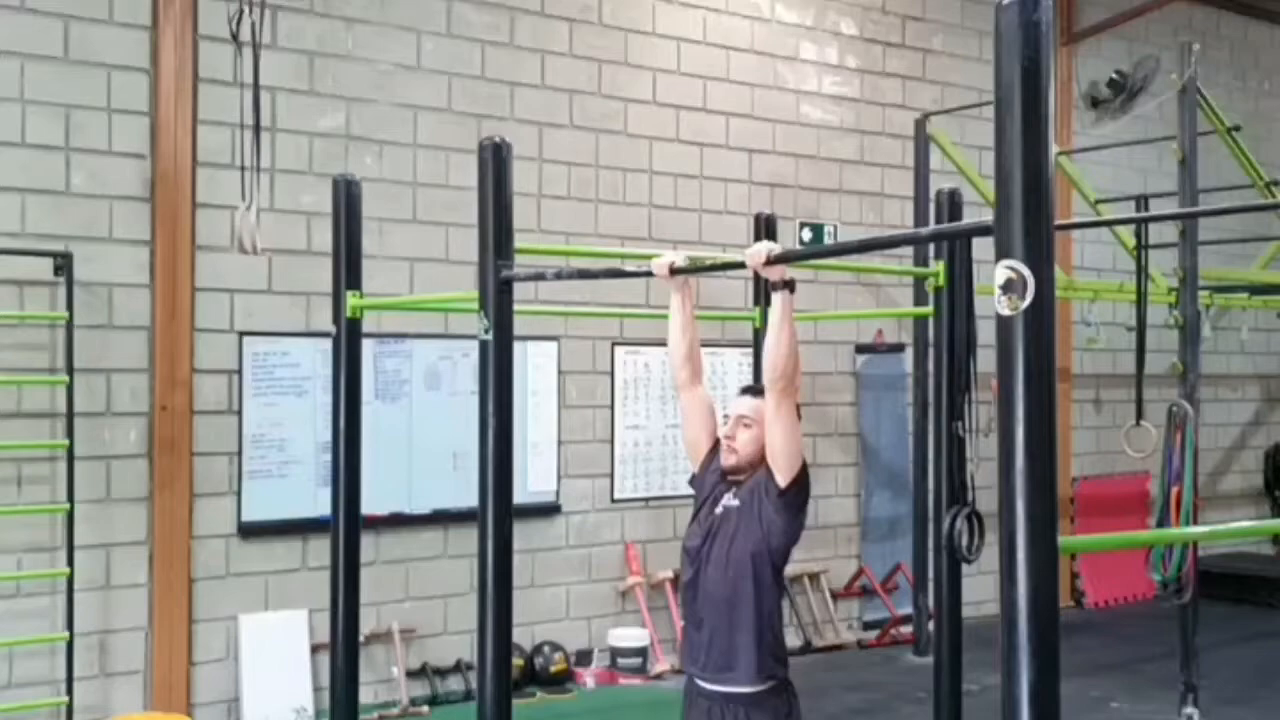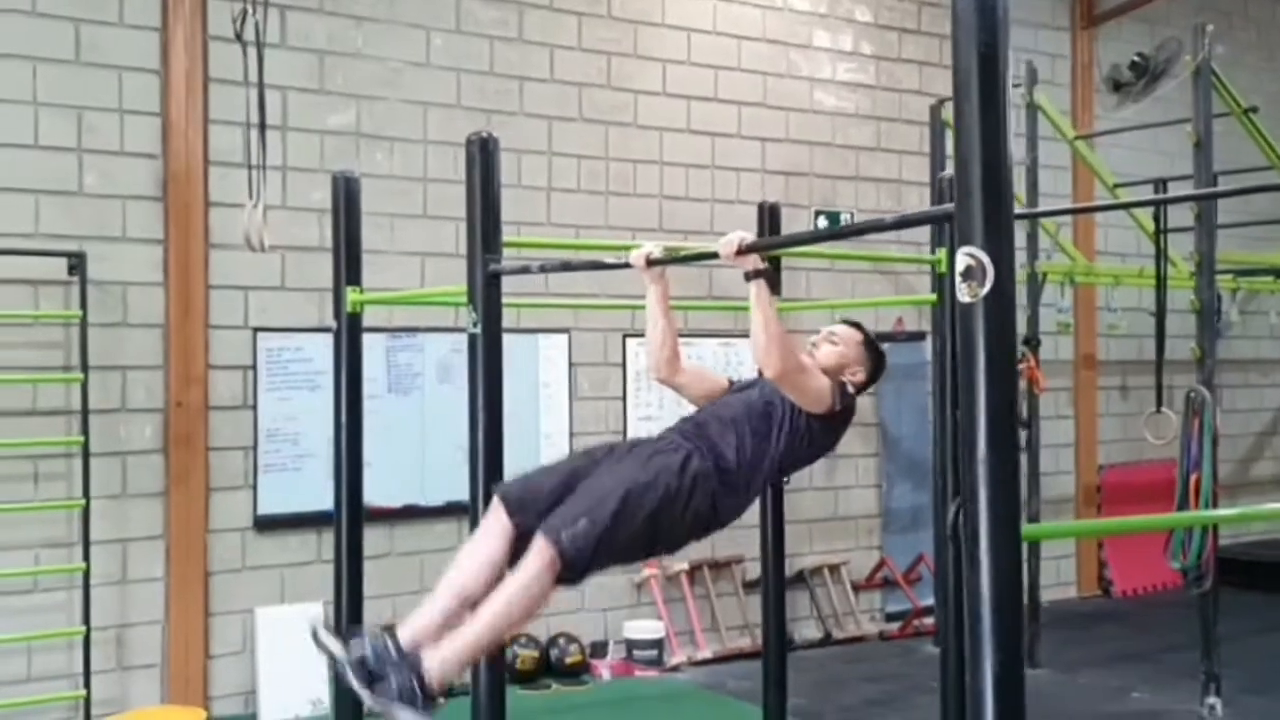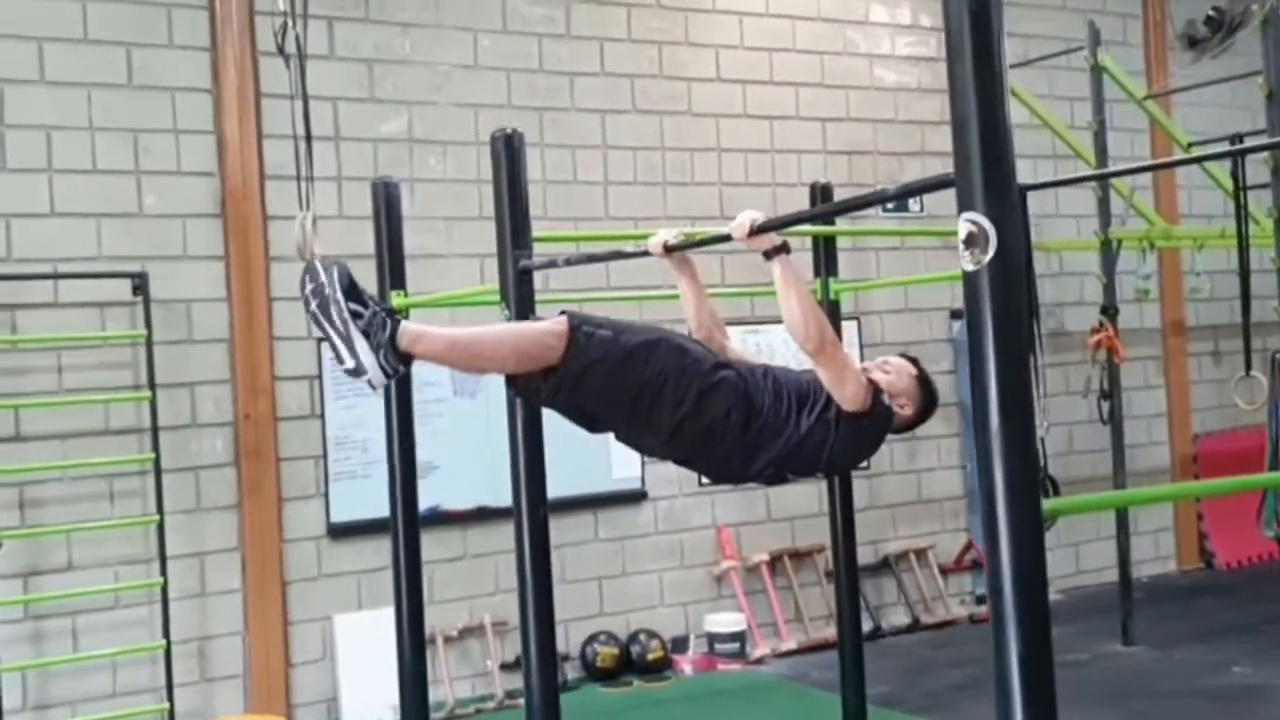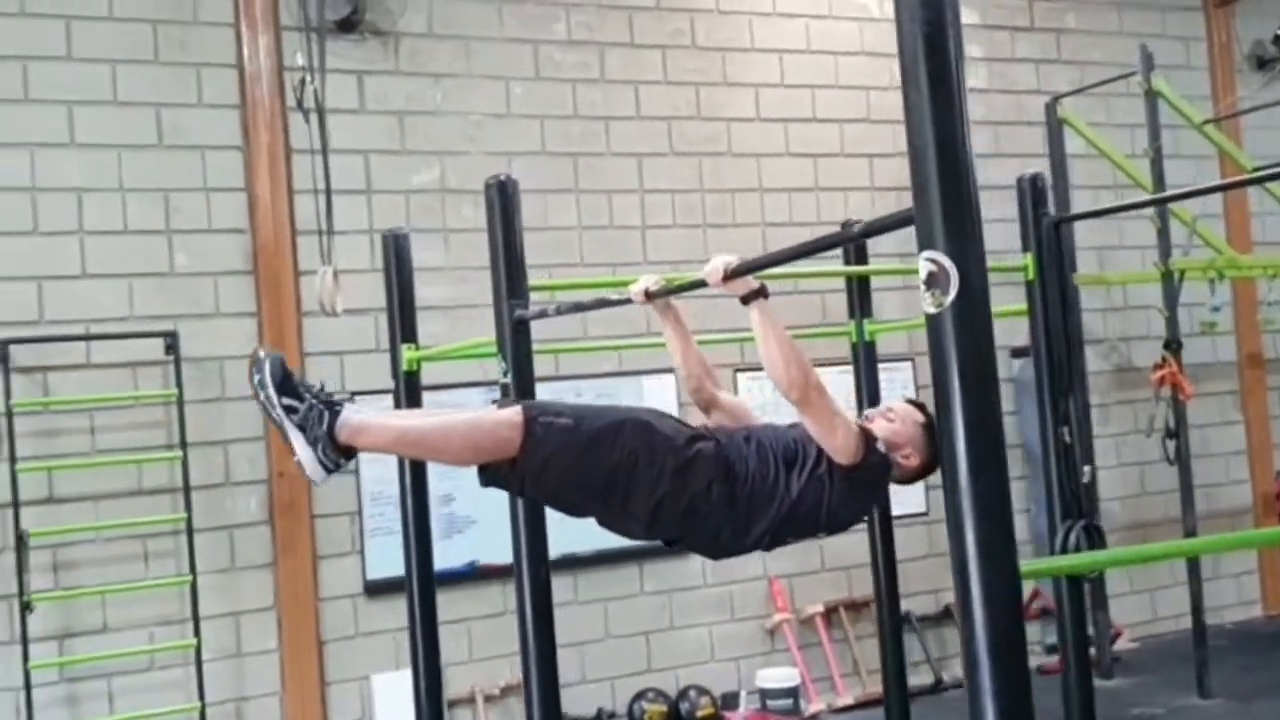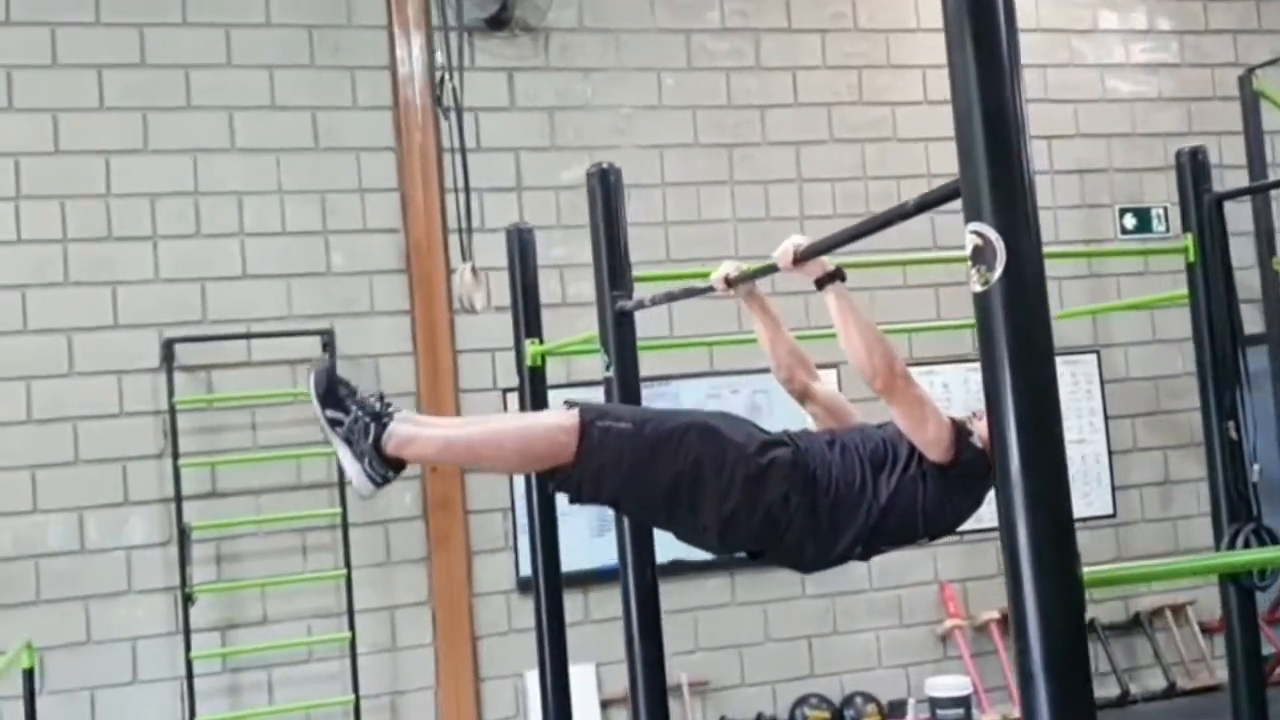
dt=1s
person 1, frame 1
left shoulder: (777, 495)
right shoulder: (713, 482)
left elbow: (780, 388)
right elbow: (688, 380)
left wrist: (780, 288)
right wrist: (679, 290)
person 1, frame 2
left shoulder: (825, 401)
right shoulder: (755, 391)
left elbow: (779, 366)
right elbow: (667, 368)
left wrist: (755, 276)
right wrist: (657, 284)
left hip: (693, 480)
right hip: (662, 457)
left knee: (551, 545)
right knee: (508, 508)
right ankle: (408, 647)
person 1, frame 3
left shoulder: (861, 419)
right shoulder: (804, 398)
left elbow: (818, 343)
right elbow: (714, 343)
left wrist: (775, 252)
right wrist: (683, 267)
left hip: (716, 411)
right hip: (701, 402)
left knee: (560, 336)
right knee: (542, 353)
left ankle: (392, 338)
right ankle: (385, 341)
person 1, frame 4
left shoulder: (859, 471)
right shoulder: (799, 452)
left elbow: (802, 391)
right elbow: (708, 395)
left wrist: (752, 297)
right wrist: (667, 313)
left hip: (696, 484)
right hip: (689, 478)
left knee: (514, 428)
right knee: (503, 424)
left ankle: (337, 431)
right ankle: (337, 422)
person 1, frame 5
left shoulder: (960, 465)
right shoulder: (902, 452)
left elbow: (887, 378)
right elbow: (803, 383)
left wrist: (827, 279)
right wrist: (753, 300)
left hip: (771, 488)
right hip: (763, 490)
left knee: (571, 432)
right knee: (564, 428)
left ankle: (388, 441)
right ankle: (394, 428)
